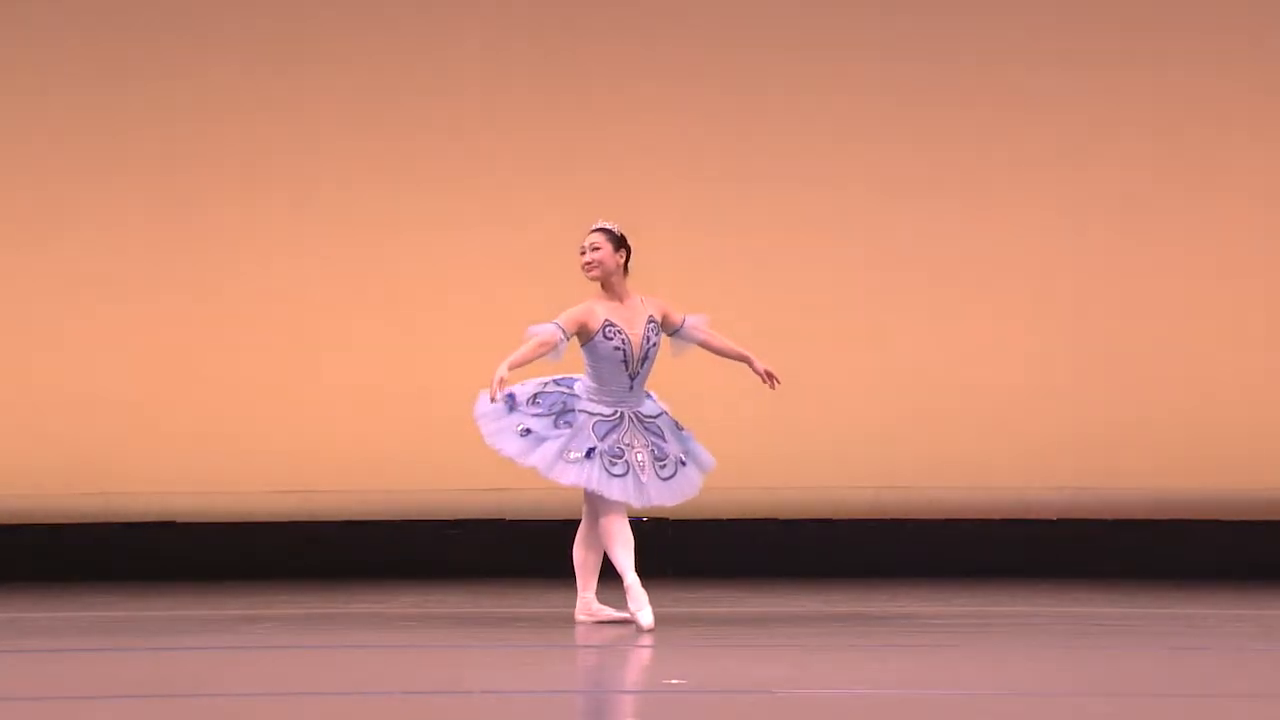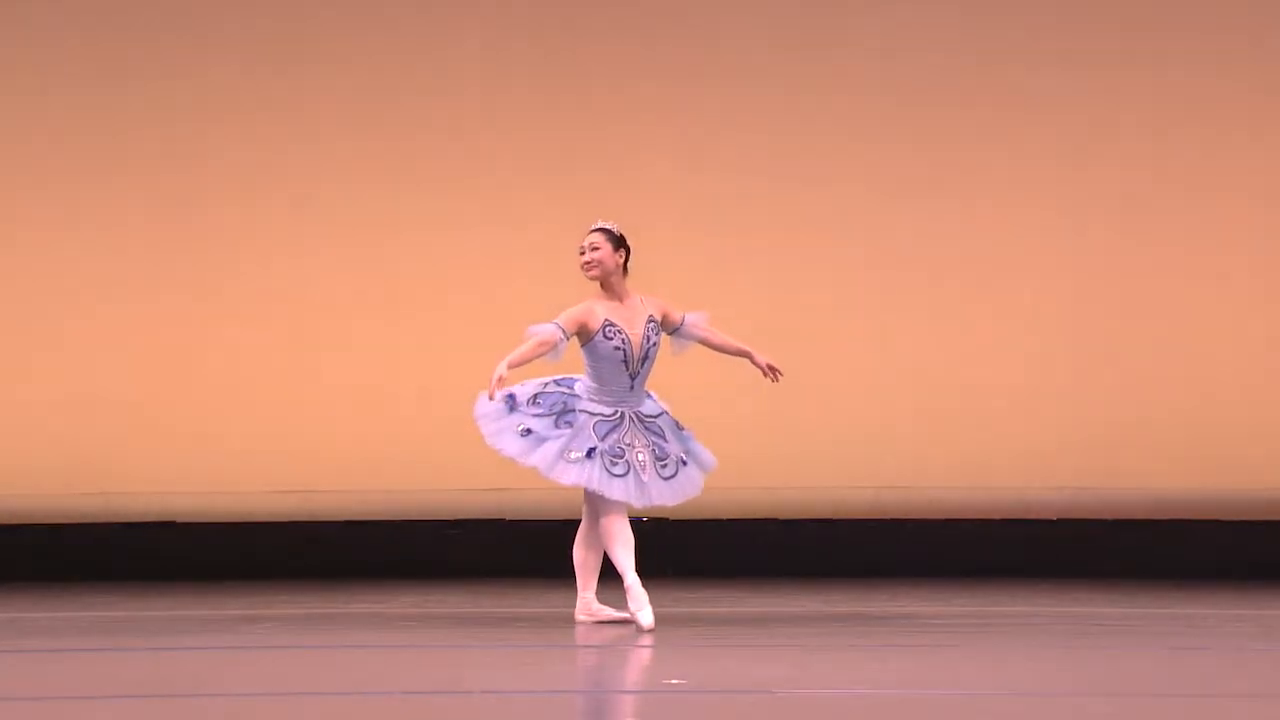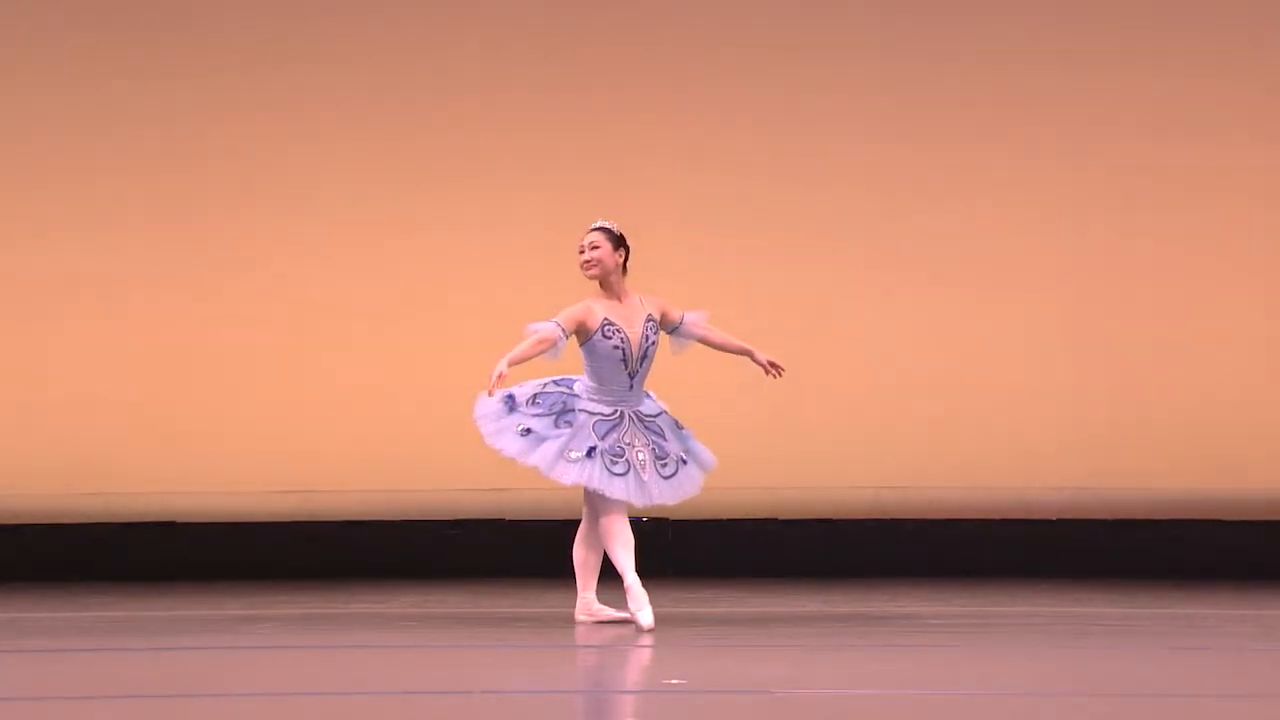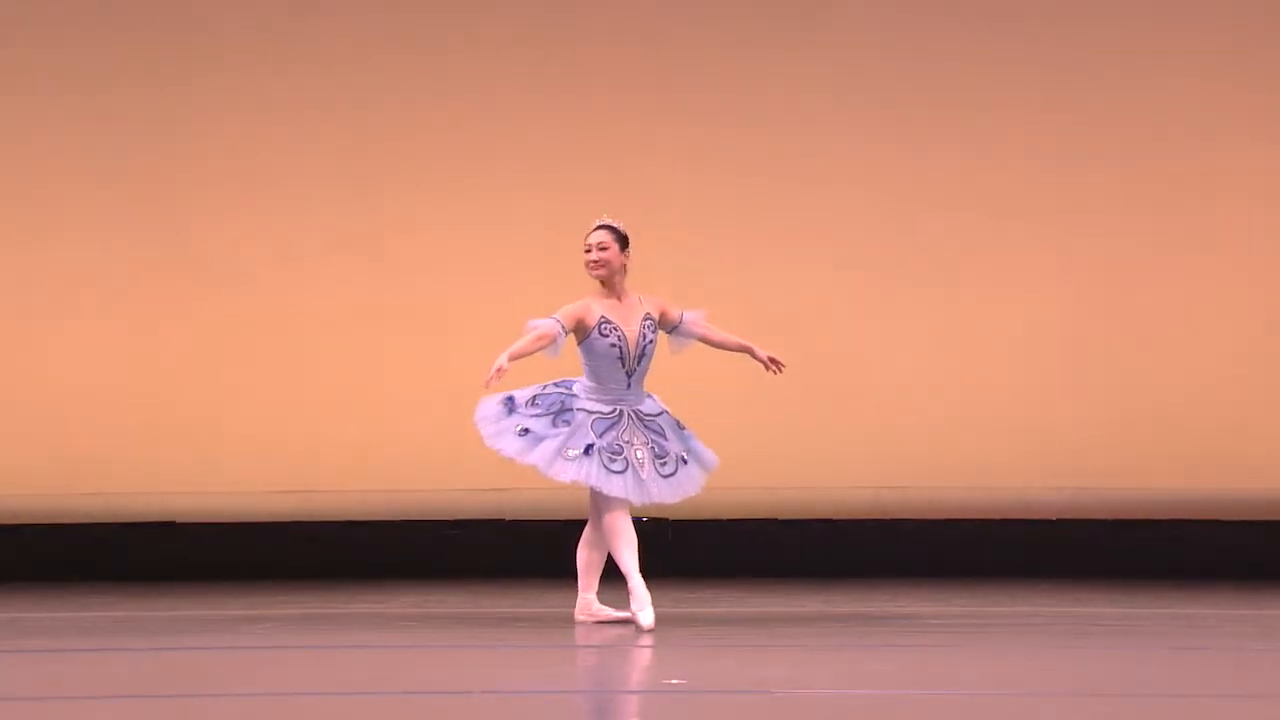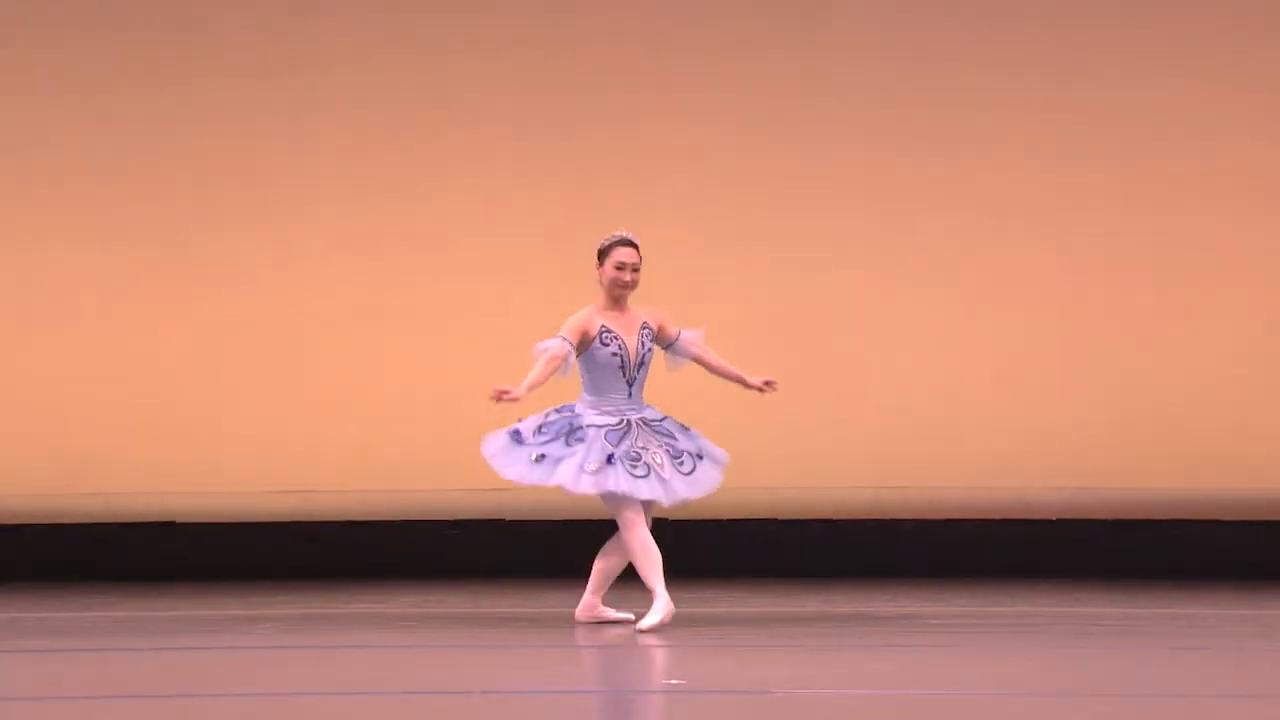
dt=0.2s
person 1, frame 1
left shoulder: (655, 308)
right shoulder: (587, 313)
left elbow: (700, 334)
right elbow: (544, 339)
left wrist: (750, 359)
right wrist: (506, 366)
left hip: (635, 419)
right hip: (593, 419)
left knee: (598, 512)
right knee: (610, 507)
left ankle: (587, 601)
person 1, frame 2
left shoulder: (654, 308)
right shoulder: (586, 313)
left elbow: (700, 331)
right elbow: (545, 339)
left wrist: (751, 354)
right wrist: (506, 365)
left hip: (634, 419)
right hip: (592, 419)
left knee: (599, 512)
right knee: (610, 508)
left ankle: (587, 601)
person 1, frame 3
left shoulder: (653, 307)
right shoulder: (585, 312)
left elbow: (700, 331)
right elbow: (544, 337)
left wrist: (752, 353)
right wrist: (506, 362)
left hip: (634, 419)
right hip: (591, 418)
left knee: (599, 511)
right knee: (609, 508)
left ankle: (587, 602)
person 1, frame 4
left shoulder: (652, 307)
right shoulder: (584, 310)
left elbow: (700, 330)
right elbow: (544, 333)
left wrist: (753, 350)
right wrist: (506, 356)
left hip: (635, 418)
right hip: (592, 417)
left knee: (604, 513)
right knee: (613, 508)
left ankle: (587, 602)
right ankle: (637, 586)
person 1, frame 5
left shoulder: (649, 320)
right shoulder: (586, 321)
left elbow: (696, 350)
right elbow: (553, 355)
left wrist: (745, 379)
right wrist: (523, 389)
left hip: (641, 429)
right hip: (597, 432)
left knee: (636, 523)
right knee: (631, 517)
left ankle: (591, 603)
right ankle: (661, 598)
